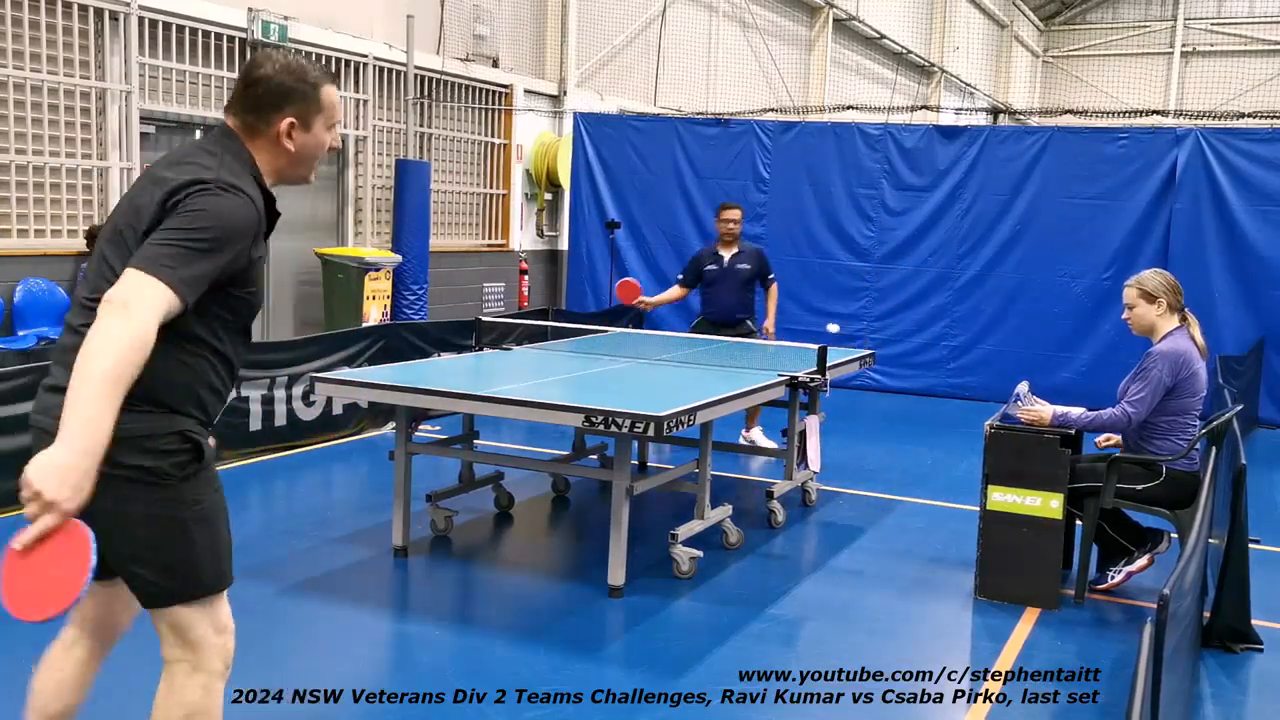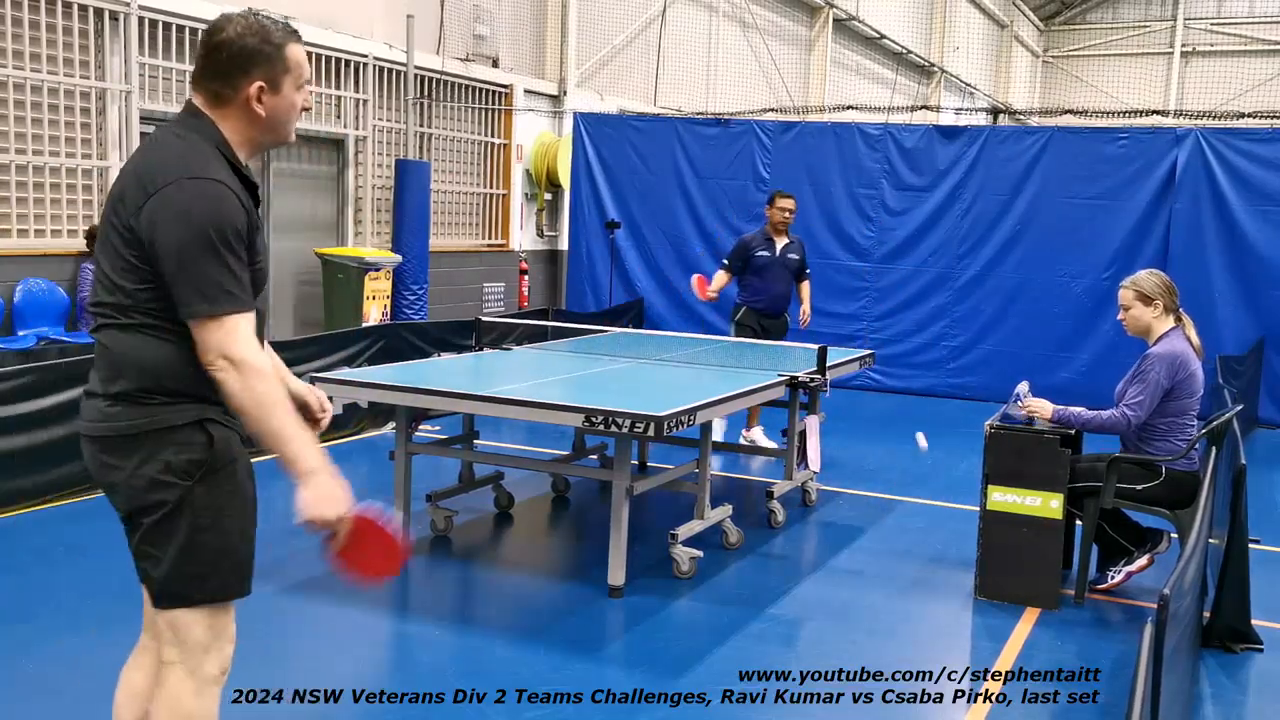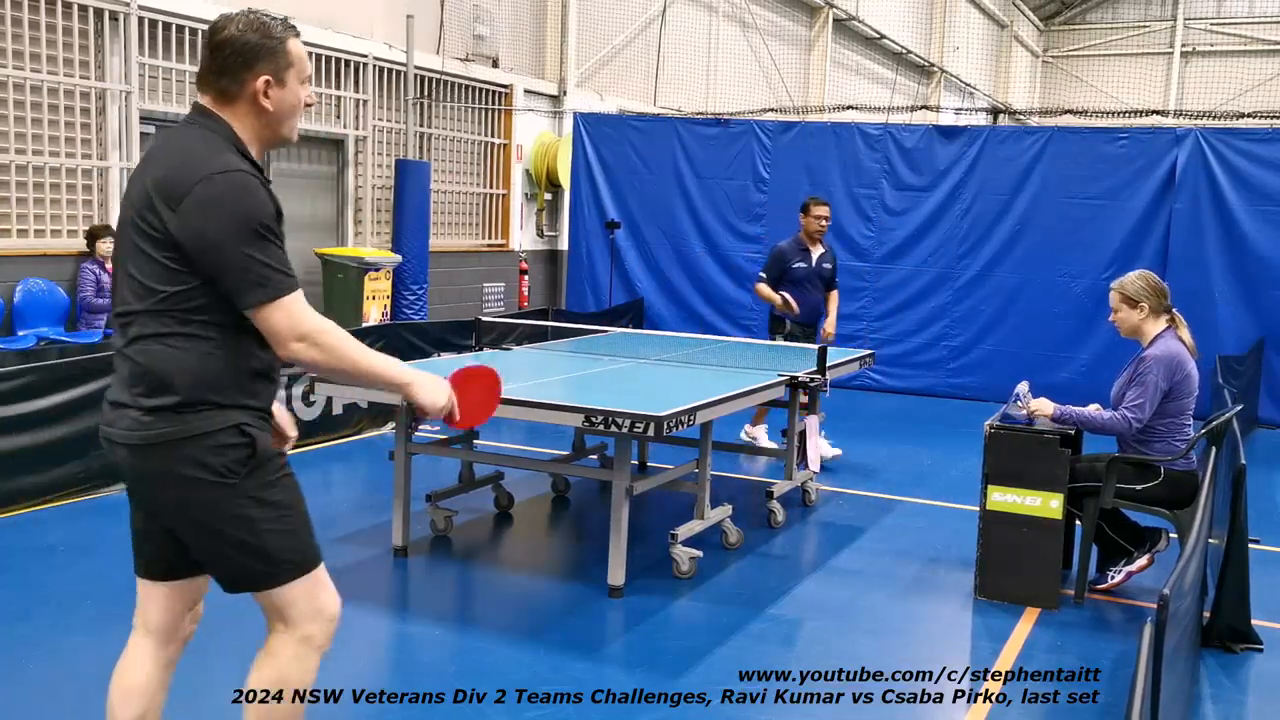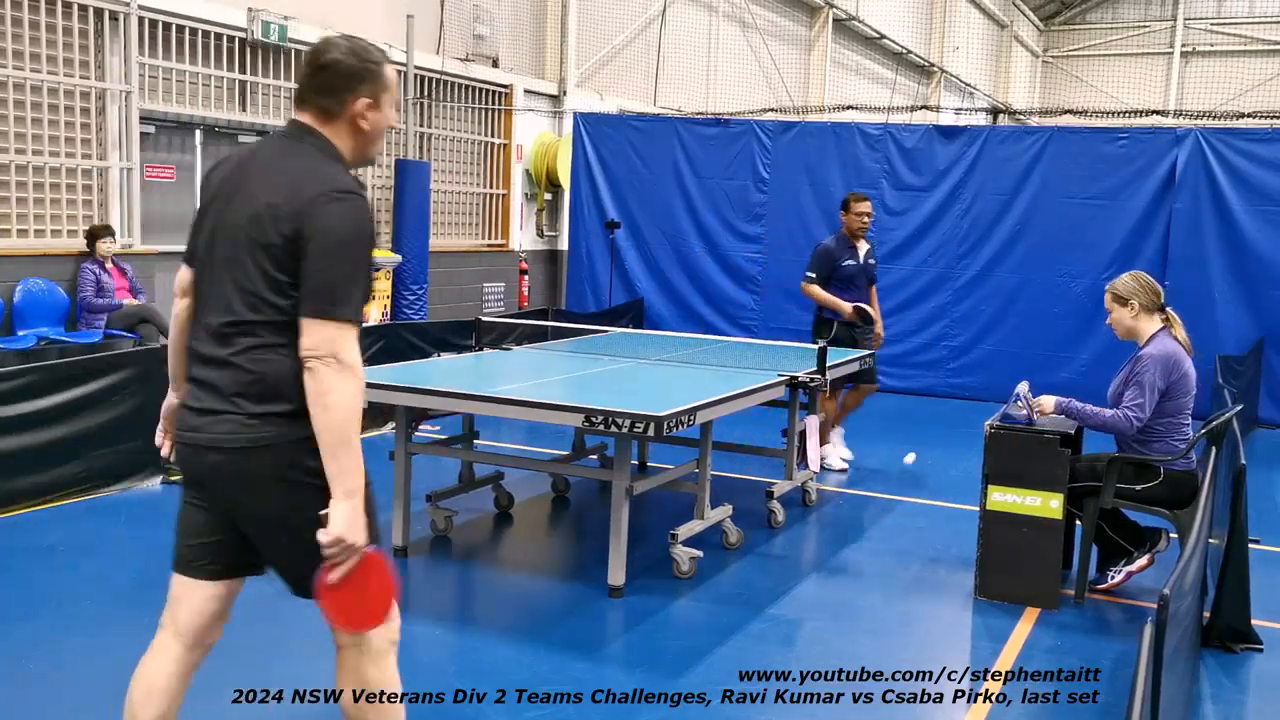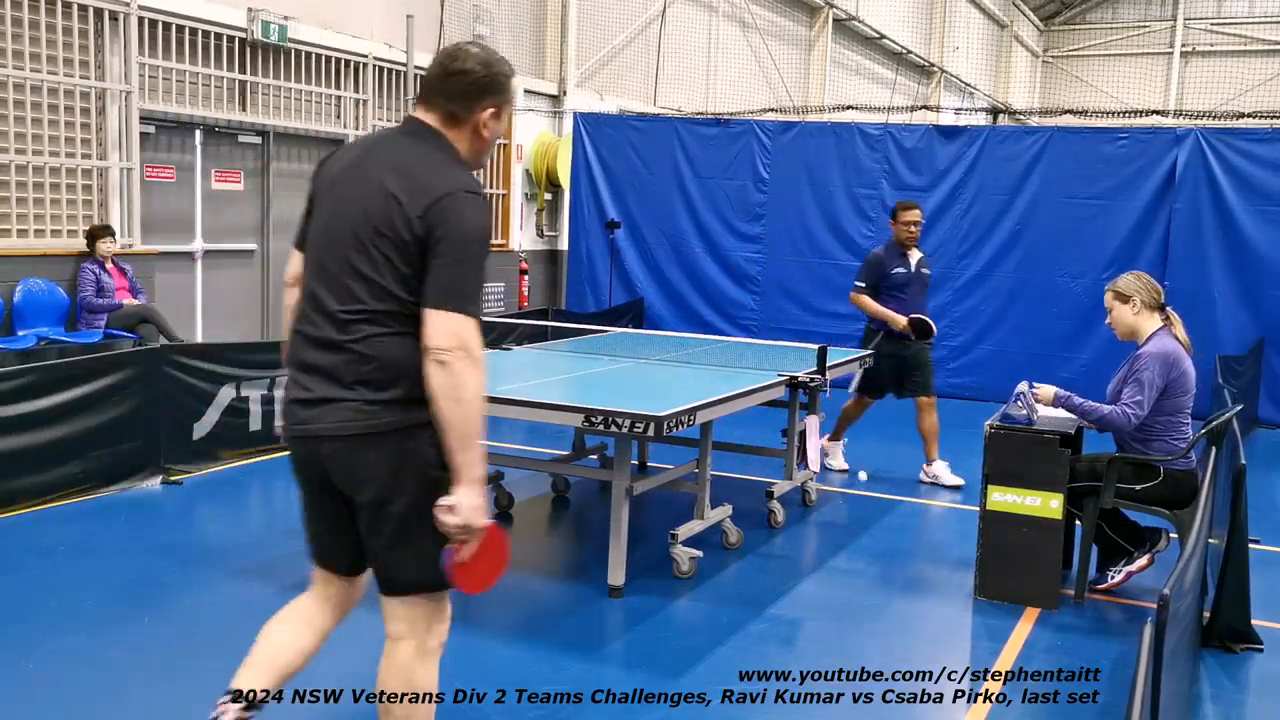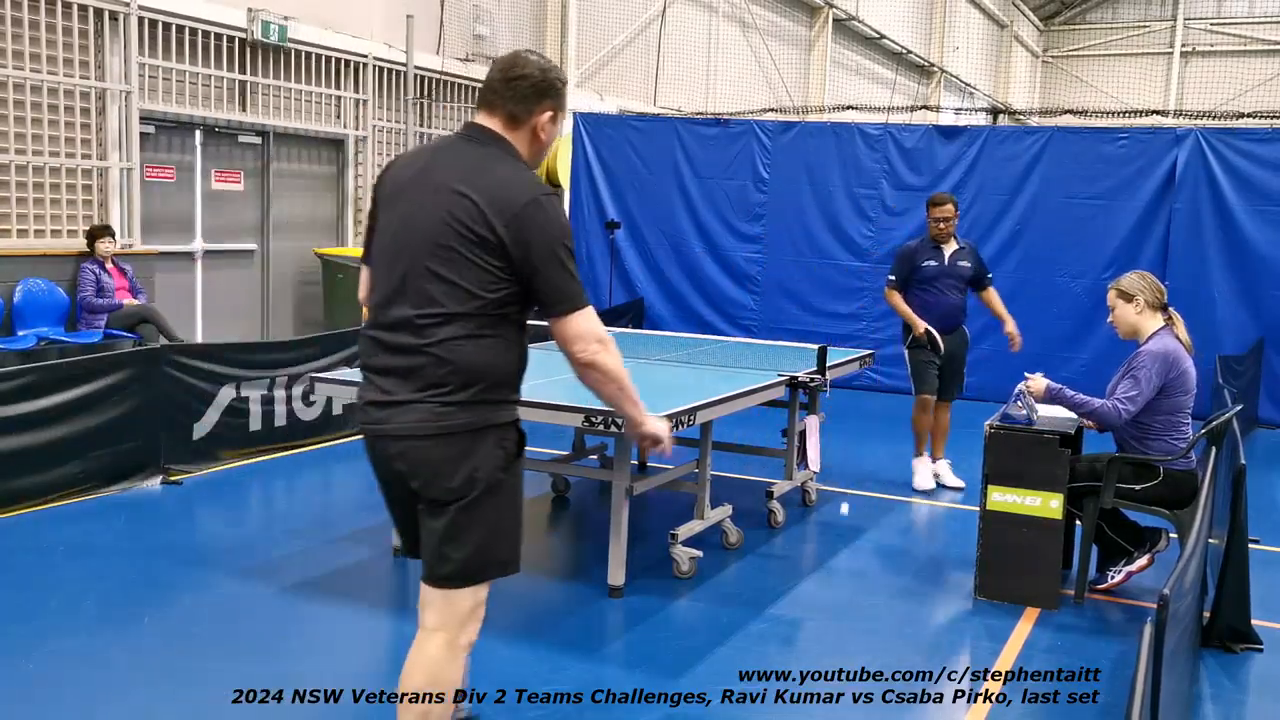
dt=0.3s
person 1, frame 1
left shoulder: (200, 169)
right shoulder: (222, 200)
right elbow: (126, 318)
right wrist: (75, 454)
left hip: (89, 428)
right hip: (137, 442)
left knee: (97, 624)
right knee: (202, 643)
person 1, frame 2
left shoulder: (187, 154)
right shoulder: (198, 188)
right elbow: (229, 355)
left wrist: (287, 381)
right wrist: (312, 472)
left hip: (141, 426)
right hip: (170, 436)
left knee: (167, 636)
right knee: (198, 648)
person 1, frame 3
left shoulder: (179, 155)
right shoulder: (221, 183)
right elbow: (295, 334)
left wrist: (259, 404)
right wrist: (411, 383)
left hip: (150, 428)
right hip: (203, 440)
left knee: (163, 627)
right knee: (309, 613)
person 1, frame 4
left shoulder: (233, 170)
right shoulder: (337, 200)
left elbow: (188, 293)
right elbow: (327, 358)
left wrist: (182, 391)
right wrist: (349, 495)
left hip: (212, 434)
right hip: (282, 445)
left knee: (189, 629)
right knee: (370, 629)
person 1, frame 5
left shoulder: (342, 161)
right shoulder: (455, 197)
left elbow: (297, 280)
right elbow: (449, 351)
right wrist: (470, 480)
left hip: (313, 420)
right hip: (392, 432)
left knee: (332, 595)
right knee: (418, 627)
person 1, frame 6
left shoulder: (401, 171)
right shoulder: (526, 200)
right elbow: (586, 345)
right wrist: (641, 420)
left hip: (383, 416)
right hip: (463, 430)
left knee: (444, 591)
right knee: (449, 619)
person 2, frame 1
left shoulder: (1167, 354)
right shoulder: (1175, 346)
left elbow: (1127, 416)
left wrist: (1057, 417)
right wrist: (1123, 438)
left hip: (1167, 476)
right hip: (1161, 465)
left knee: (1064, 479)
right knee: (1065, 467)
left ankle: (1141, 542)
right ankle: (1119, 556)
person 2, frame 2
left shoulder: (1164, 356)
right shoulder: (1169, 347)
left elbow: (1127, 419)
left wrist: (1058, 413)
left hip: (1166, 475)
right hip: (1159, 465)
left knee: (1065, 479)
right knee: (1066, 468)
left ankle: (1140, 542)
right ankle: (1120, 555)
person 2, frame 3
left shoulder: (1160, 357)
right shoulder: (1160, 348)
left elbow: (1128, 423)
left wrist: (1059, 412)
right wrist: (1103, 413)
left hip: (1165, 477)
right hip: (1157, 466)
left knee: (1064, 479)
right knee: (1064, 467)
left ankle: (1139, 542)
right ankle: (1118, 557)
person 2, frame 4
left shoulder: (1157, 356)
right shoulder: (1156, 348)
left elbow: (1128, 422)
left wrist: (1063, 406)
right wrist: (1100, 415)
left hip: (1164, 477)
right hip: (1155, 466)
left knee: (1063, 479)
right knee: (1065, 468)
left ankle: (1139, 542)
right ankle: (1119, 555)
person 2, frame 5
left shoulder: (1156, 354)
right shoulder: (1155, 347)
left elbow: (1126, 417)
left wrist: (1060, 399)
right wrist: (1100, 420)
left hip: (1164, 476)
right hip: (1154, 465)
left knee: (1063, 478)
right knee: (1064, 467)
left ankle: (1139, 542)
right ankle: (1118, 556)
person 2, frame 6
left shoulder: (1157, 353)
right shoulder: (1156, 347)
left elbow: (1118, 411)
right elbow: (1130, 413)
left wrist: (1052, 391)
right wrist: (1102, 421)
left hip: (1165, 476)
right hip: (1155, 466)
left knee: (1063, 479)
right knee: (1065, 468)
left ankle: (1140, 542)
right ankle: (1119, 556)
person 3, frame 1
left shoulder: (754, 254)
right shoulder: (702, 257)
left elbow: (771, 286)
right elbow: (682, 288)
left wrist: (770, 318)
right wrist: (653, 301)
left hip: (742, 328)
right hip: (706, 327)
left ankle: (751, 431)
person 3, frame 2
left shoulder: (797, 247)
right shoulder: (748, 241)
left elbow: (803, 280)
right elbow: (726, 272)
left wrist: (806, 303)
right wrist: (712, 289)
left hip: (777, 320)
right hip: (748, 316)
left ankle: (752, 430)
right ankle: (720, 417)
person 3, frame 3
left shoulder: (828, 254)
right shoulder: (784, 251)
left elbow: (832, 291)
right elbow: (761, 284)
left wrist: (830, 320)
right wrist: (777, 300)
left hip: (809, 328)
right hip: (786, 326)
left ankle: (754, 429)
right ankle: (815, 441)
person 3, frame 4
left shoulder: (869, 251)
right shoulder: (828, 248)
right elbow: (808, 286)
left wrist: (878, 321)
right wrist: (840, 305)
left hip: (859, 329)
right hip: (833, 328)
left knee: (867, 385)
right knee: (831, 389)
left ankle: (832, 427)
right ankle: (824, 447)
person 3, frame 5
left shoulder: (923, 260)
right shoulder: (878, 258)
right elbow: (857, 296)
right wrist: (892, 318)
left hip: (917, 342)
right hip: (883, 340)
left knee: (928, 402)
right knee: (865, 398)
left ankle: (933, 466)
right ankle: (833, 442)
person 3, frame 6
left shoulder: (969, 253)
right shoulder: (911, 251)
left elbow: (985, 289)
right elbow: (891, 292)
left wrist: (1007, 321)
right wrist: (914, 321)
left hip: (955, 338)
right hip: (922, 338)
left knee: (944, 402)
right knee: (926, 399)
left ankle: (937, 464)
right ankle: (920, 459)
